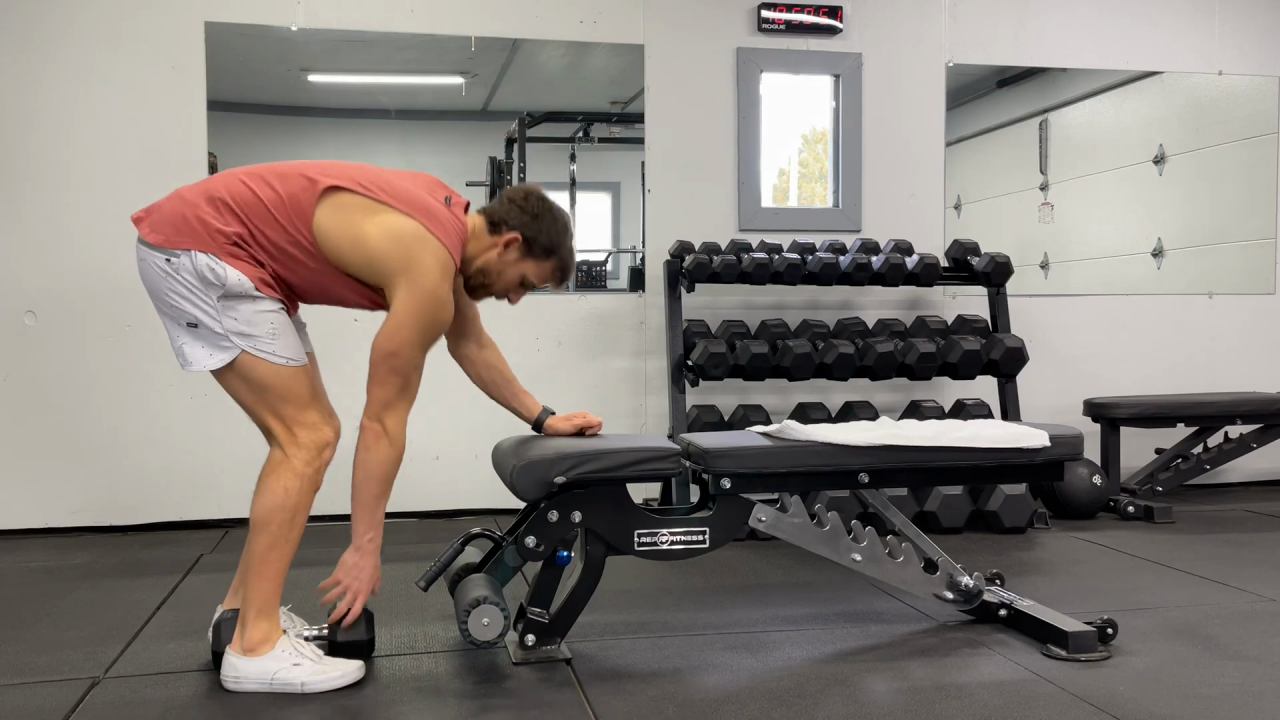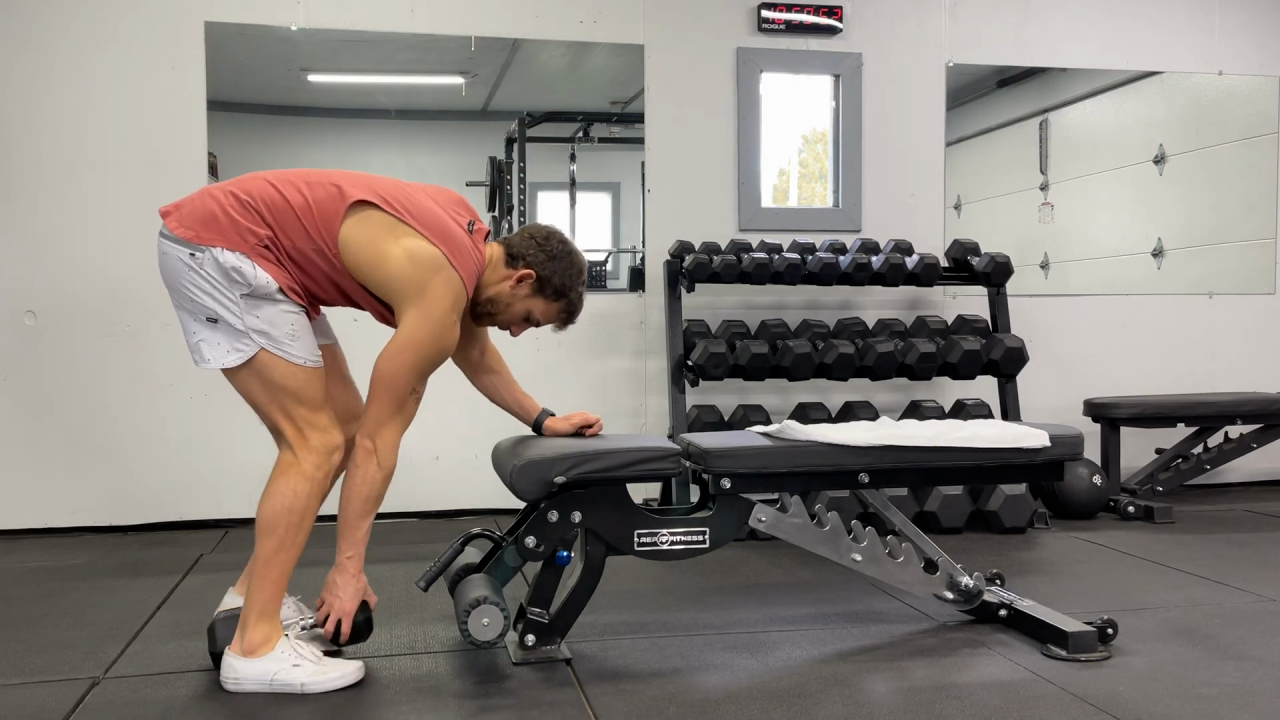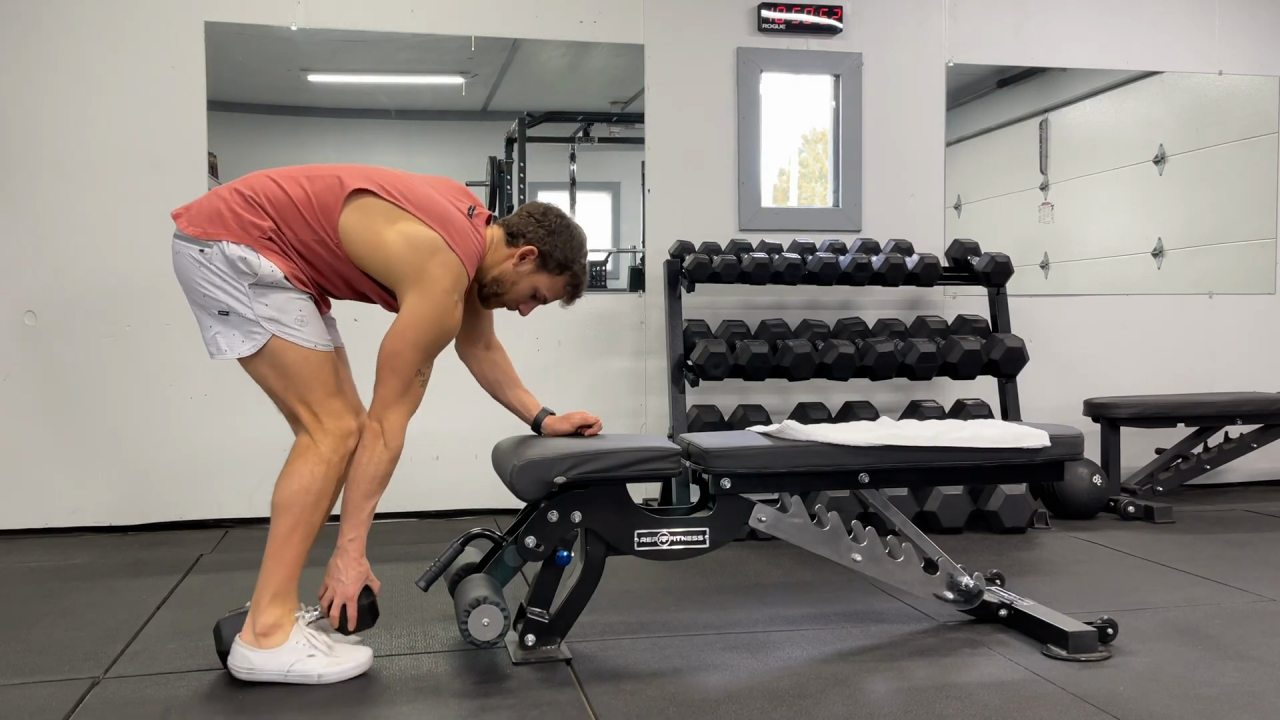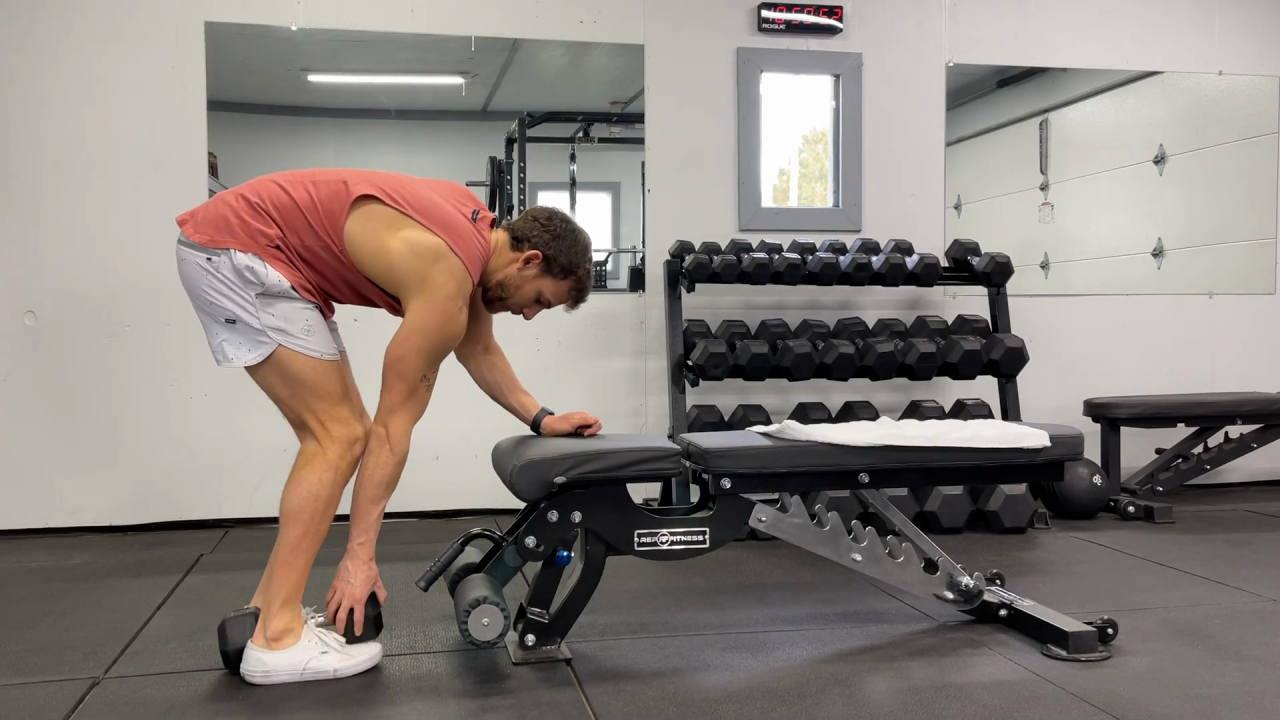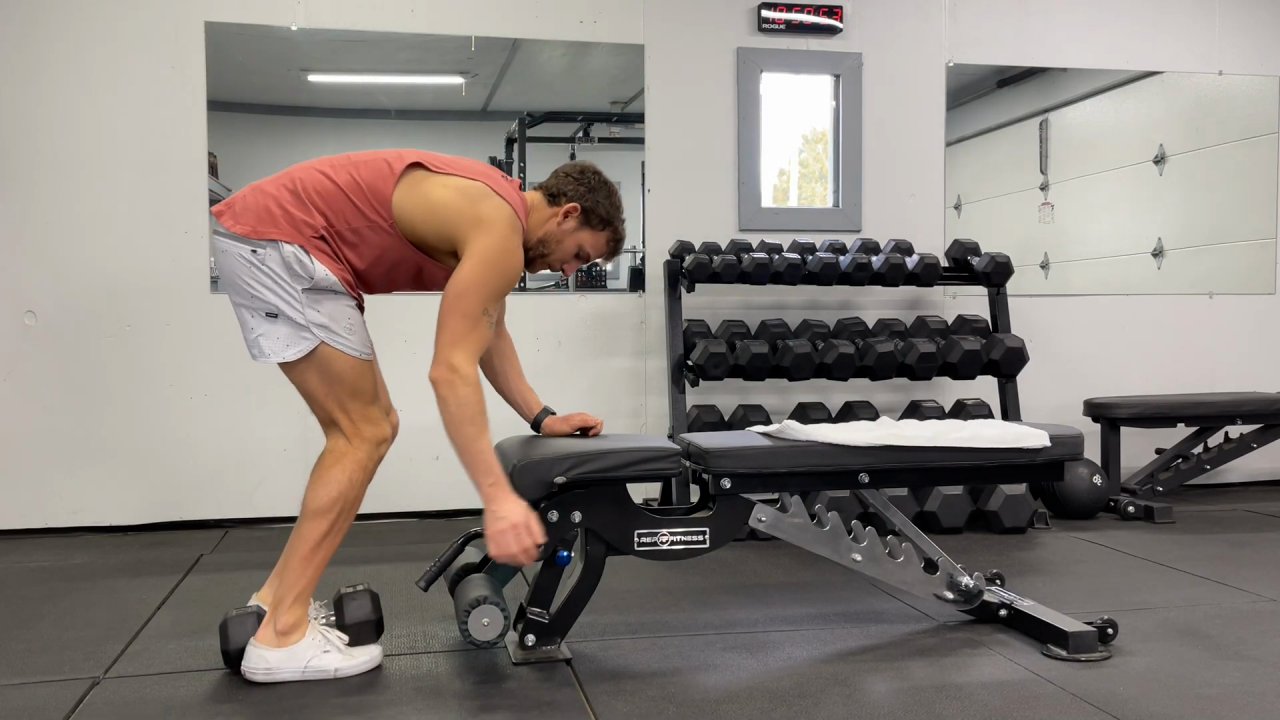
dt=0.4s
person 1, frame 1
left shoulder: (448, 218)
right shoulder: (426, 265)
left elbow: (471, 345)
right elbow: (383, 422)
left wrist: (543, 420)
right wrist: (365, 552)
left hip: (209, 245)
right hip: (195, 246)
left knee: (305, 434)
right knee: (307, 440)
left ankle: (243, 609)
right ankle: (253, 650)
person 1, frame 2
left shoulder: (467, 237)
right shoulder: (439, 297)
left elbow: (473, 352)
right elbow: (380, 442)
left wrist: (541, 419)
right wrist: (349, 568)
left hip: (226, 241)
right hip: (218, 246)
left knee: (344, 424)
right knee: (317, 444)
left ankle: (252, 596)
right ankle: (255, 647)
person 1, frame 3
left shoulder: (471, 226)
right shoulder: (440, 280)
left elbow: (479, 346)
right elbow: (387, 423)
left wrist: (541, 418)
right wrist: (351, 552)
left hip: (252, 247)
right hip: (230, 242)
left knee: (343, 427)
right knee: (330, 432)
left ankle: (274, 606)
right ankle: (267, 634)
person 1, frame 4
left shoulder: (476, 230)
right shoulder: (445, 286)
left elbow: (478, 349)
right elbow: (393, 427)
left wrist: (540, 418)
right wrist: (360, 556)
left hip: (249, 248)
right hip: (237, 249)
left knee: (341, 431)
right knee: (337, 436)
left ankle: (268, 608)
right ankle: (277, 639)
person 1, frame 5
left shoulder: (497, 208)
right shoulder: (499, 232)
left elbow: (488, 336)
right elbow: (452, 370)
left wrist: (541, 417)
right wrist: (497, 497)
left hip: (266, 237)
right hip: (276, 241)
left knee: (367, 429)
right knee: (364, 434)
left ankle: (277, 599)
right ankle: (282, 636)
